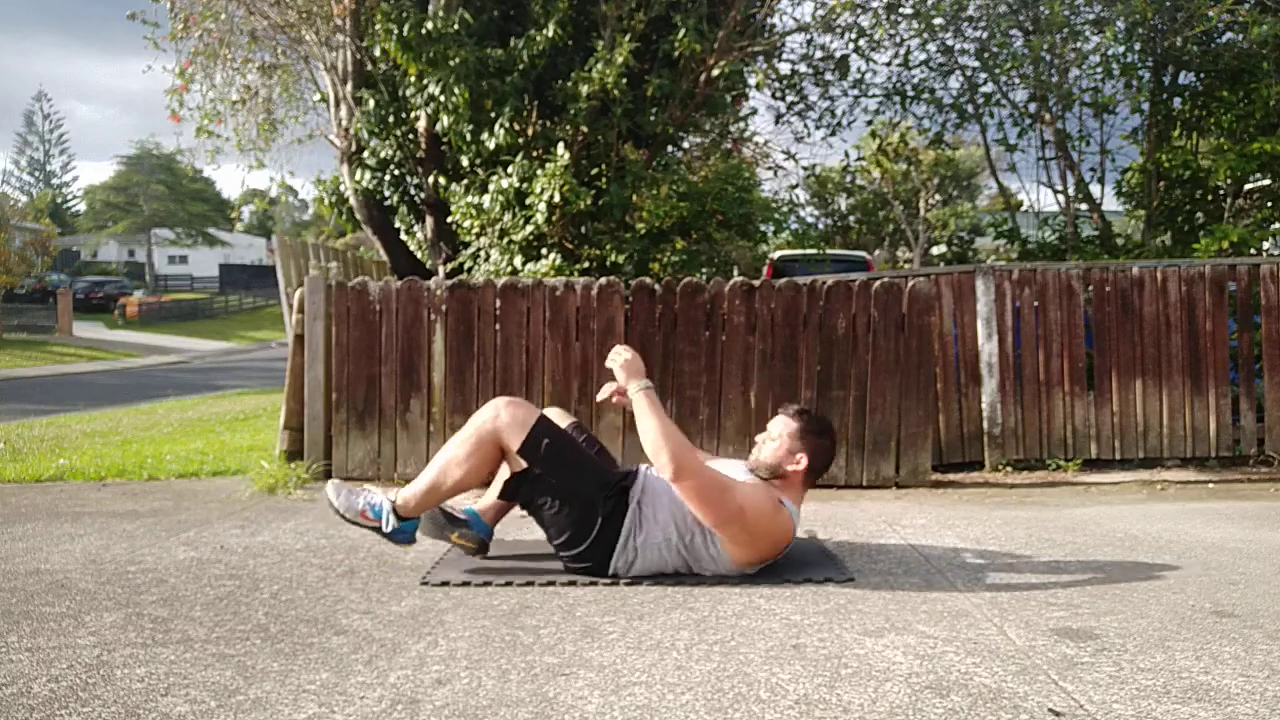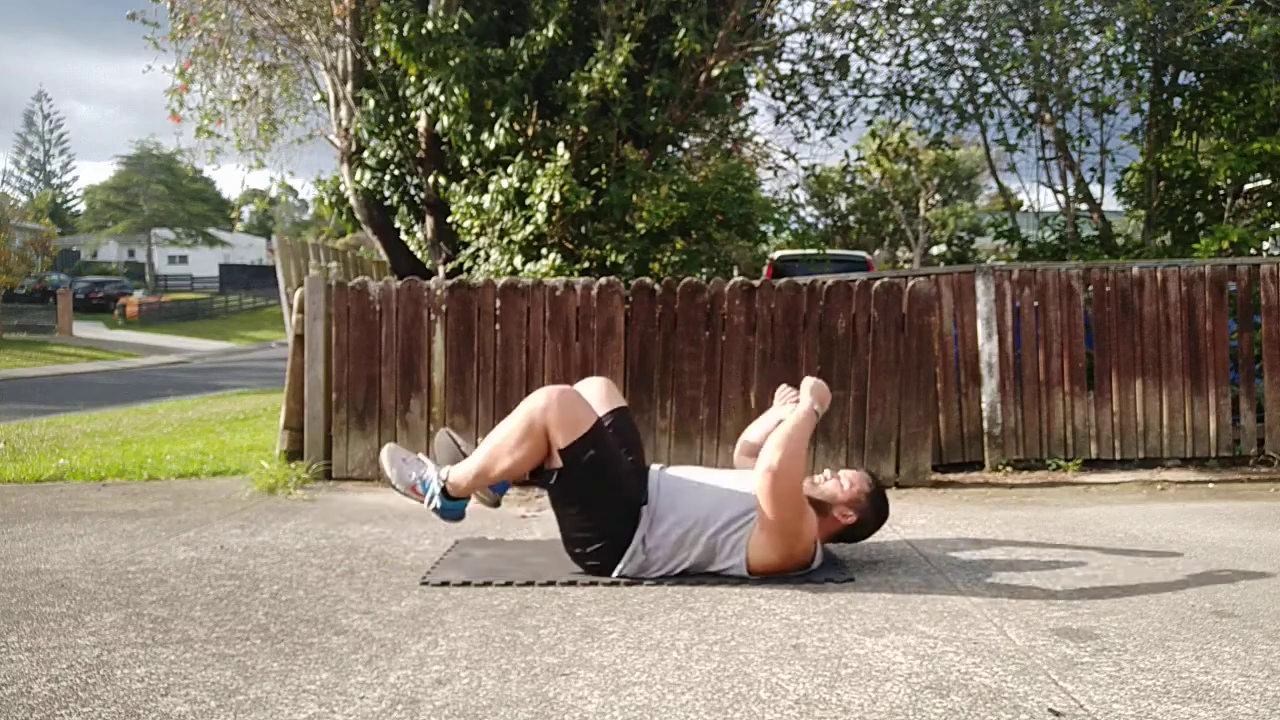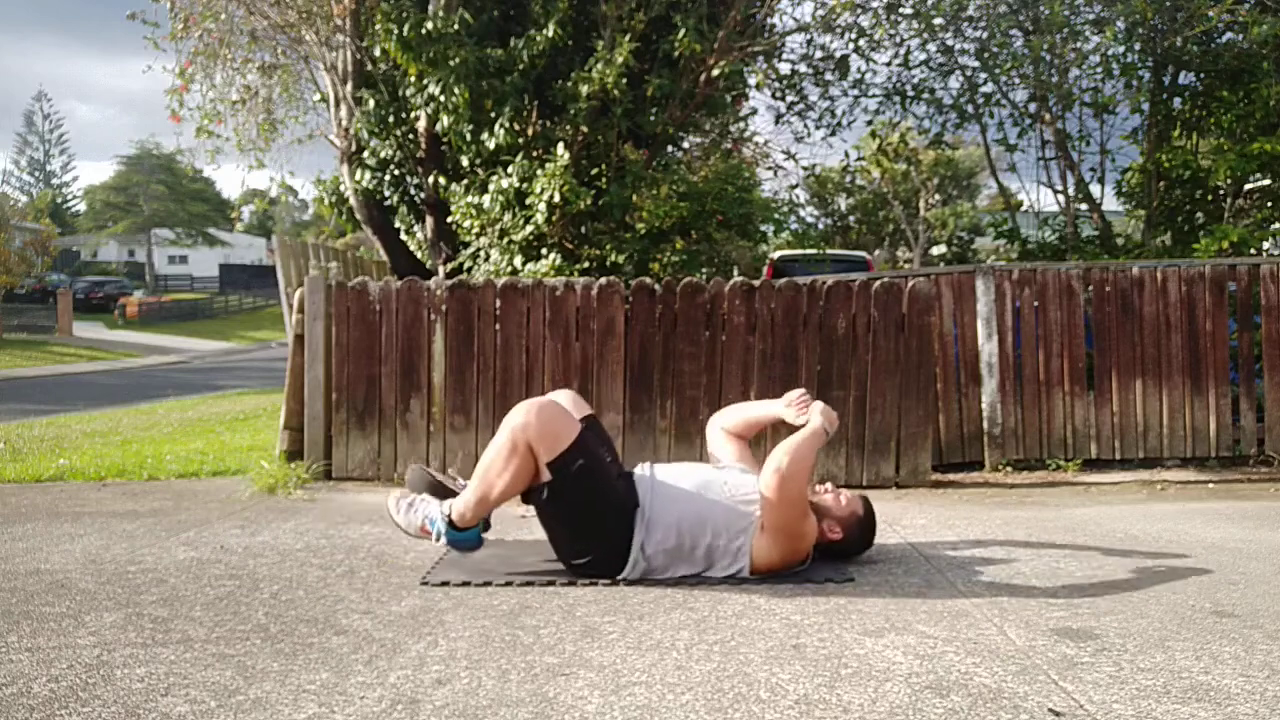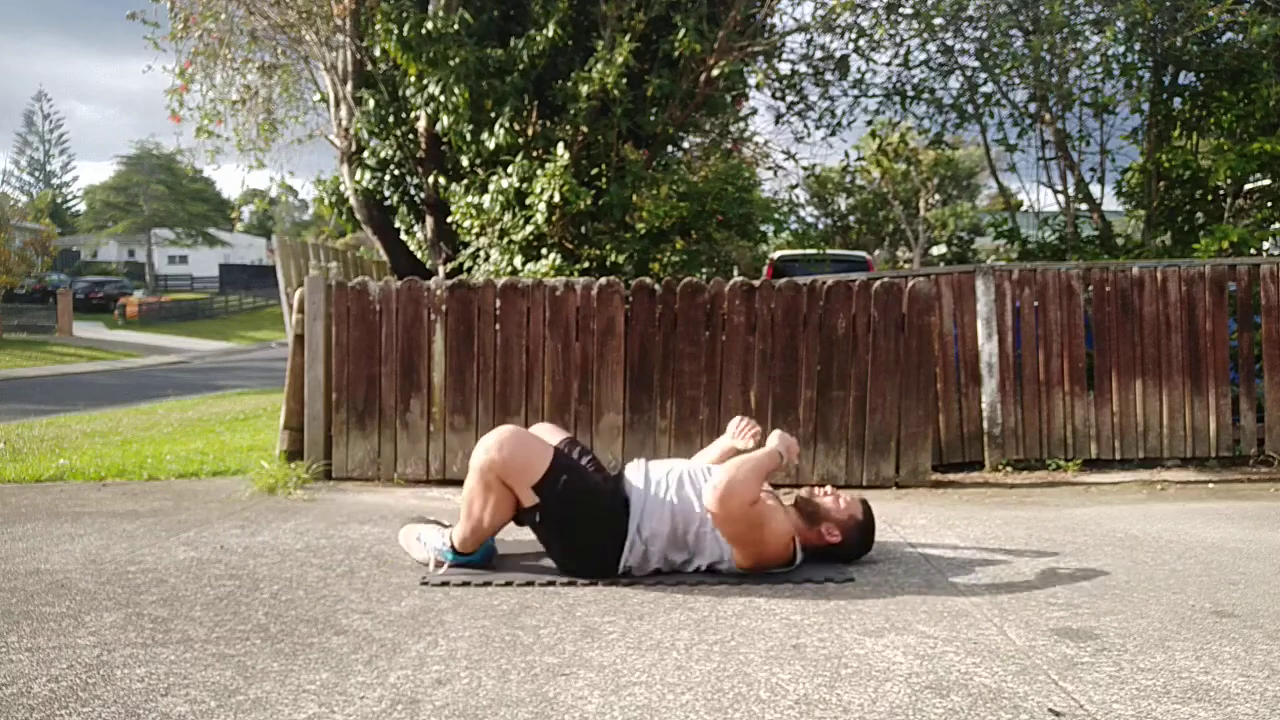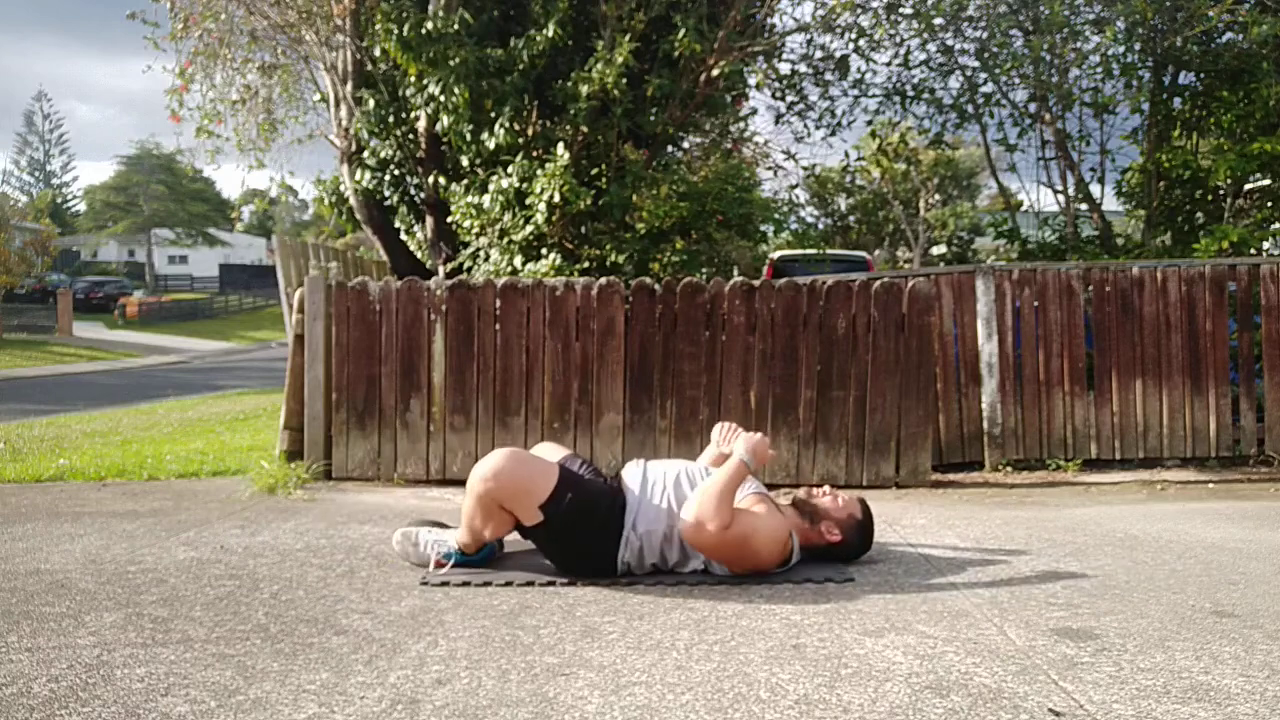
dt=0.3s
person 1, frame 1
left shoulder: (769, 521)
right shoulder: (760, 486)
left elbow: (677, 469)
right elbow: (684, 462)
left wrist: (640, 384)
right wrist: (637, 396)
left hip: (605, 535)
right hip: (625, 496)
left knee: (503, 415)
right knee: (553, 421)
left ankle: (399, 512)
right ankle: (477, 521)
person 1, frame 2
left shoulder: (797, 541)
right shoulder: (785, 507)
left elbow: (771, 477)
right elbow: (749, 448)
left wrist: (809, 411)
right wrist: (785, 412)
left hip: (617, 534)
right hip: (635, 490)
left knee: (551, 403)
right knee: (594, 389)
left ankle: (449, 490)
right ankle: (487, 475)
person 1, frame 3
left shoulder: (792, 539)
right shoulder: (758, 491)
left elbow: (781, 477)
right elbow: (721, 426)
left wrist: (819, 427)
right wrist: (783, 409)
left hip: (611, 540)
right hip: (623, 494)
left knee: (534, 417)
right knee: (561, 401)
left ankle: (458, 521)
right ankle: (472, 496)
person 1, frame 4
left shoulder: (775, 536)
right shoulder: (768, 509)
left elbow: (721, 498)
right elbow: (695, 479)
left wrist: (775, 456)
right wrist: (733, 441)
left hip: (606, 534)
right hip: (616, 500)
left knee: (501, 445)
right knee: (543, 435)
left ankle: (462, 547)
right ankle: (475, 529)
person 1, frame 5
left shoulder: (773, 537)
right shoulder: (773, 512)
left elbow: (699, 524)
right elbow: (692, 487)
left wrist: (744, 459)
right wrist: (720, 450)
left hip: (608, 534)
right hip: (615, 497)
left knee: (500, 470)
right knee: (544, 454)
left ankle: (465, 547)
right ankle: (482, 531)
